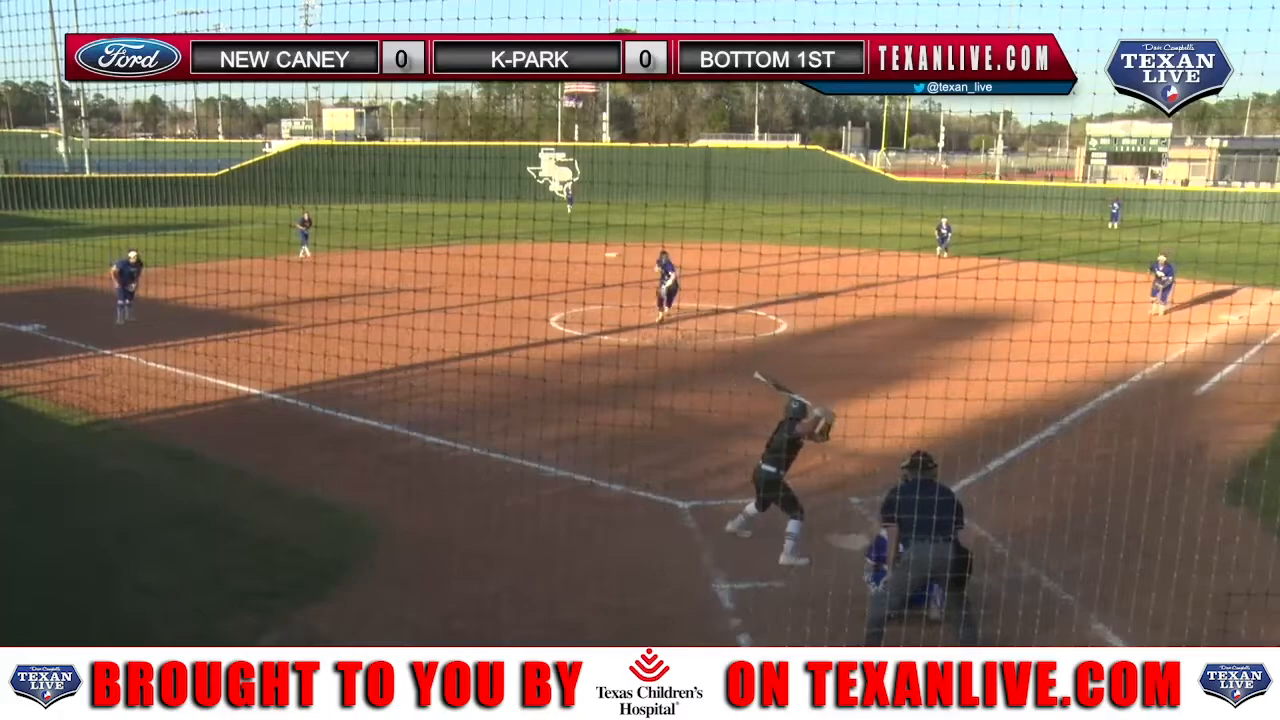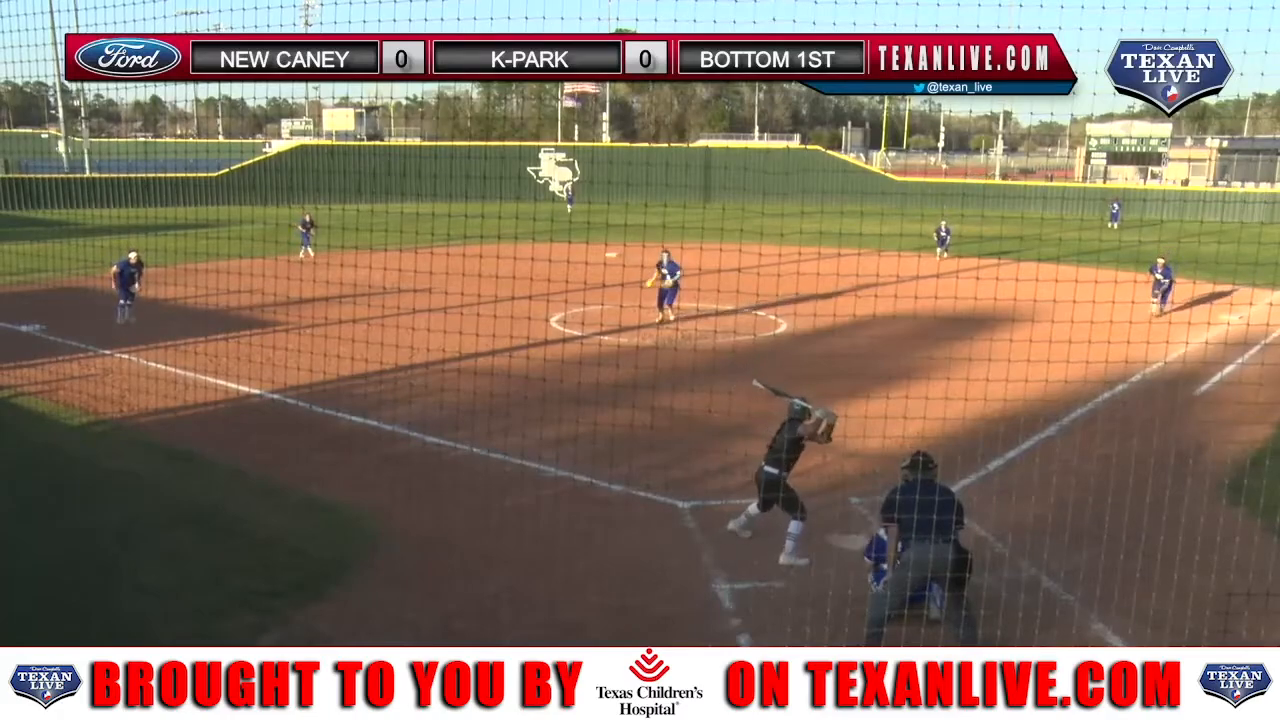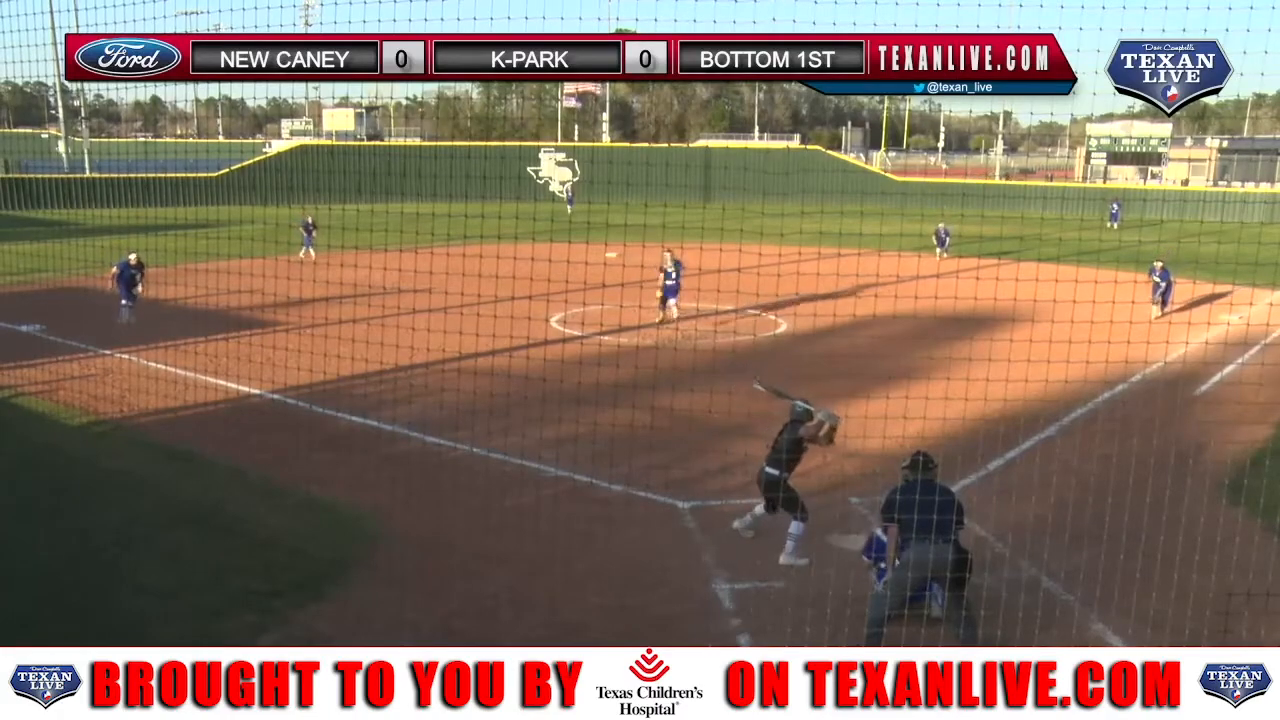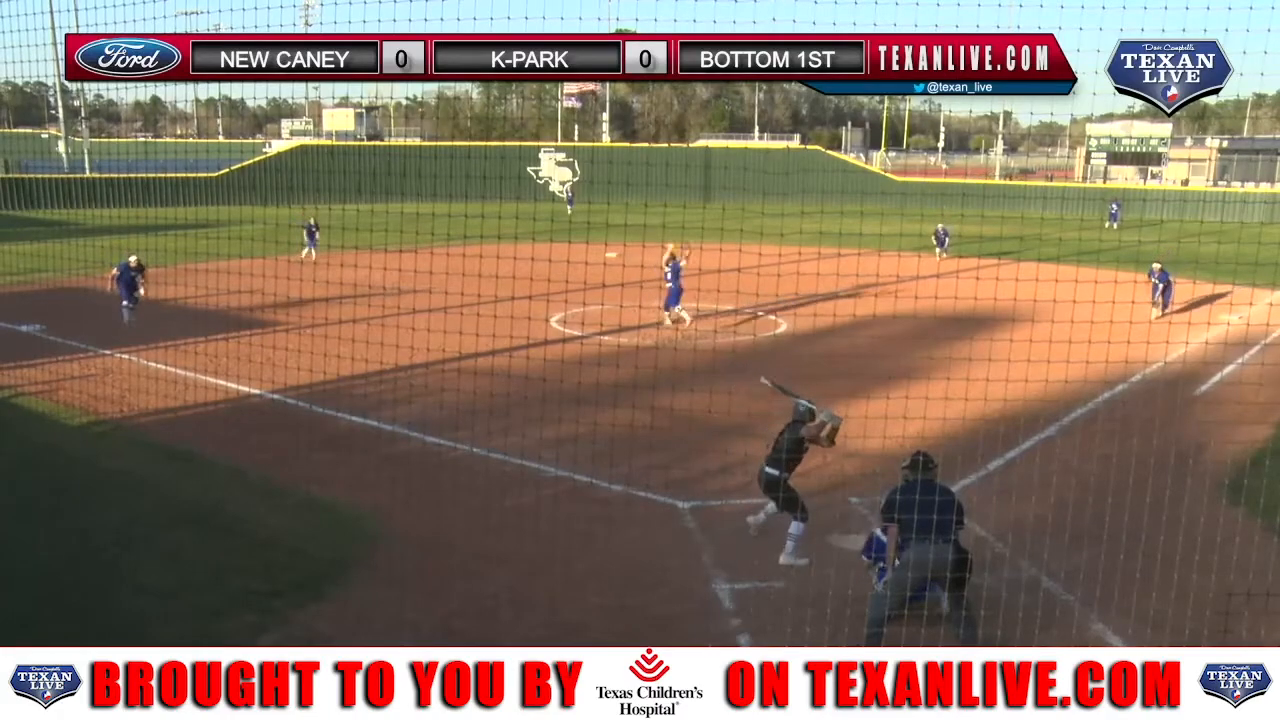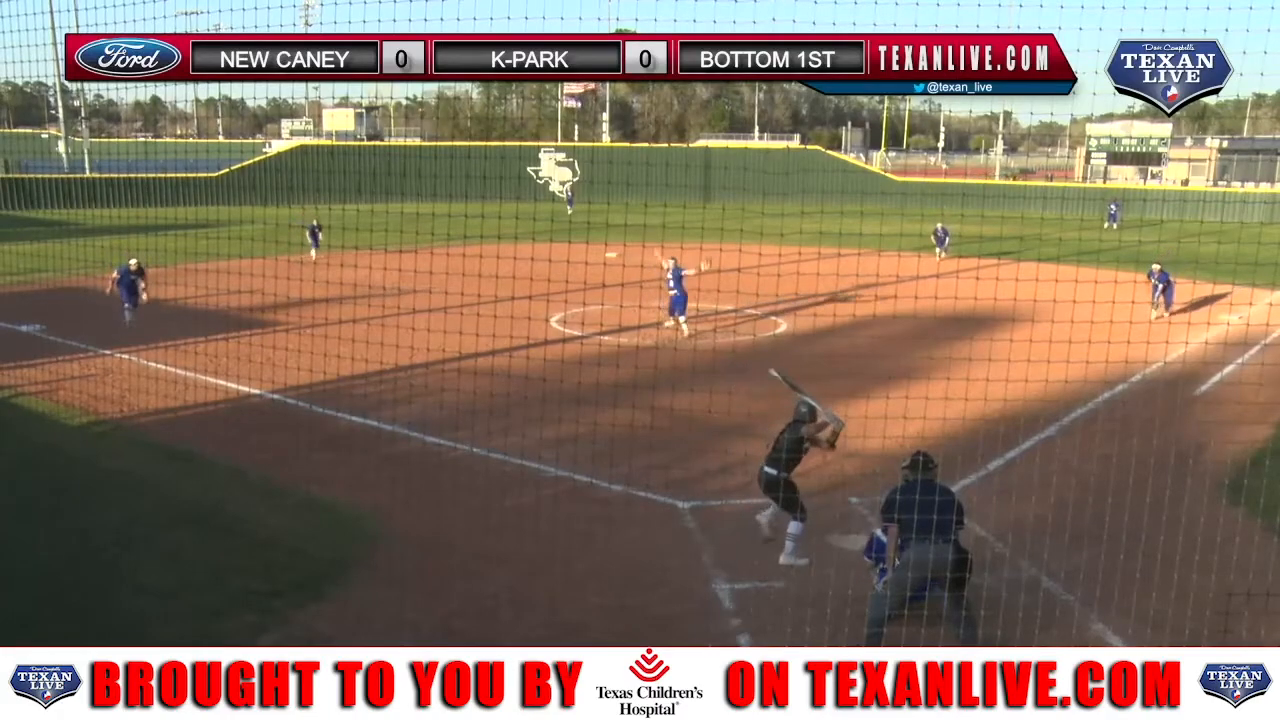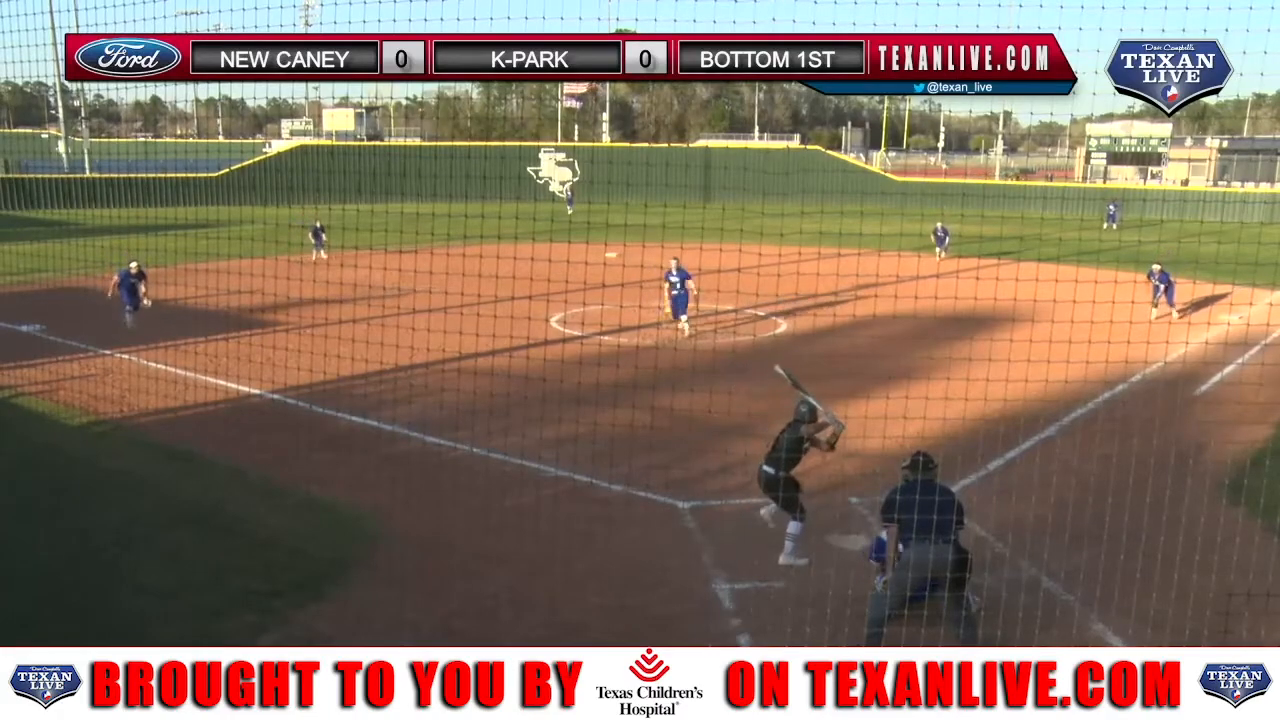
dt=0.1s
person 1, frame 1
left shoulder: (897, 494)
right shoulder: (949, 495)
left elbow: (893, 537)
right elbow: (955, 533)
left wrist: (890, 571)
left hip: (916, 554)
right hip: (949, 554)
left knee: (881, 602)
right knee: (960, 605)
person 1, frame 2
left shoulder: (897, 494)
right shoulder: (949, 495)
left elbow: (893, 537)
right elbow: (955, 533)
left wrist: (890, 571)
left hip: (916, 554)
right hip: (949, 554)
left knee: (881, 602)
right knee: (959, 605)
person 1, frame 3
left shoulder: (897, 495)
right shoulder: (949, 495)
left elbow: (893, 537)
right elbow: (955, 534)
left wrist: (890, 571)
left hip: (916, 554)
right hip: (949, 555)
left knee: (882, 601)
right knee: (959, 606)
person 1, frame 4
left shoulder: (897, 495)
right shoulder: (949, 495)
left elbow: (892, 537)
right elbow: (956, 533)
left wrist: (890, 571)
left hip: (916, 555)
right hip: (949, 555)
left knee: (882, 601)
right knee: (959, 605)
person 1, frame 5
left shoulder: (897, 495)
right shoulder: (949, 495)
left elbow: (892, 537)
right elbow: (956, 533)
left wrist: (890, 571)
left hip: (916, 554)
right hip: (949, 555)
left knee: (882, 600)
right knee: (959, 603)
person 1, frame 6
left shoulder: (897, 495)
right shoulder: (949, 495)
left elbow: (892, 537)
right elbow: (955, 533)
left wrist: (889, 572)
left hip: (915, 555)
right hip: (949, 555)
left knee: (881, 600)
right knee: (960, 604)
person 2, frame 1
left shoulder: (795, 428)
right shoulder: (790, 427)
left elbow: (820, 437)
right elbow: (809, 428)
left wrist: (827, 421)
right wrist: (818, 415)
left hip: (761, 473)
right hip: (771, 478)
left knee: (762, 504)
right knee: (796, 513)
left ankle: (735, 525)
right ankle: (788, 555)
person 2, frame 2
left shoulder: (797, 429)
right shoulder: (792, 428)
left elbow: (823, 438)
right elbow: (811, 430)
left wrist: (829, 422)
right wrist: (819, 417)
left hip: (764, 474)
right hip: (773, 479)
left knee: (764, 504)
right knee: (799, 513)
left ankle: (737, 524)
right ankle: (789, 555)
person 2, frame 3
left shoulder: (798, 431)
right shoulder: (793, 429)
left elbow: (825, 440)
right elbow: (812, 432)
left wrist: (832, 425)
right wrist: (821, 418)
left hip: (765, 476)
right hip: (774, 480)
left knee: (771, 506)
right knee: (800, 514)
left ankle: (743, 523)
right ankle: (788, 556)
person 2, frame 4
left shoulder: (801, 431)
right shoulder: (795, 429)
left elbow: (826, 442)
right elbow: (813, 431)
left wrist: (834, 426)
right wrist: (824, 420)
left hip: (767, 475)
right hip: (773, 480)
left knee: (782, 502)
right knee: (800, 515)
left ankle: (756, 521)
right ankle: (788, 555)
person 2, frame 5
left shoulder: (803, 432)
right shoulder: (795, 430)
left elbow: (825, 444)
right elbow: (813, 430)
left wrist: (835, 431)
right wrist: (826, 421)
left hip: (768, 475)
right hip: (772, 479)
left knee: (791, 493)
right knee: (799, 514)
left ankle: (767, 517)
right ankle: (788, 556)
person 2, frame 6
left shoulder: (804, 432)
right shoulder: (795, 429)
left elbow: (825, 446)
right elbow: (813, 428)
left wrist: (836, 433)
right wrist: (827, 422)
left hip: (770, 474)
right hip: (771, 478)
left knee: (795, 489)
right knee: (798, 513)
left ankle: (769, 511)
right ankle: (788, 556)
